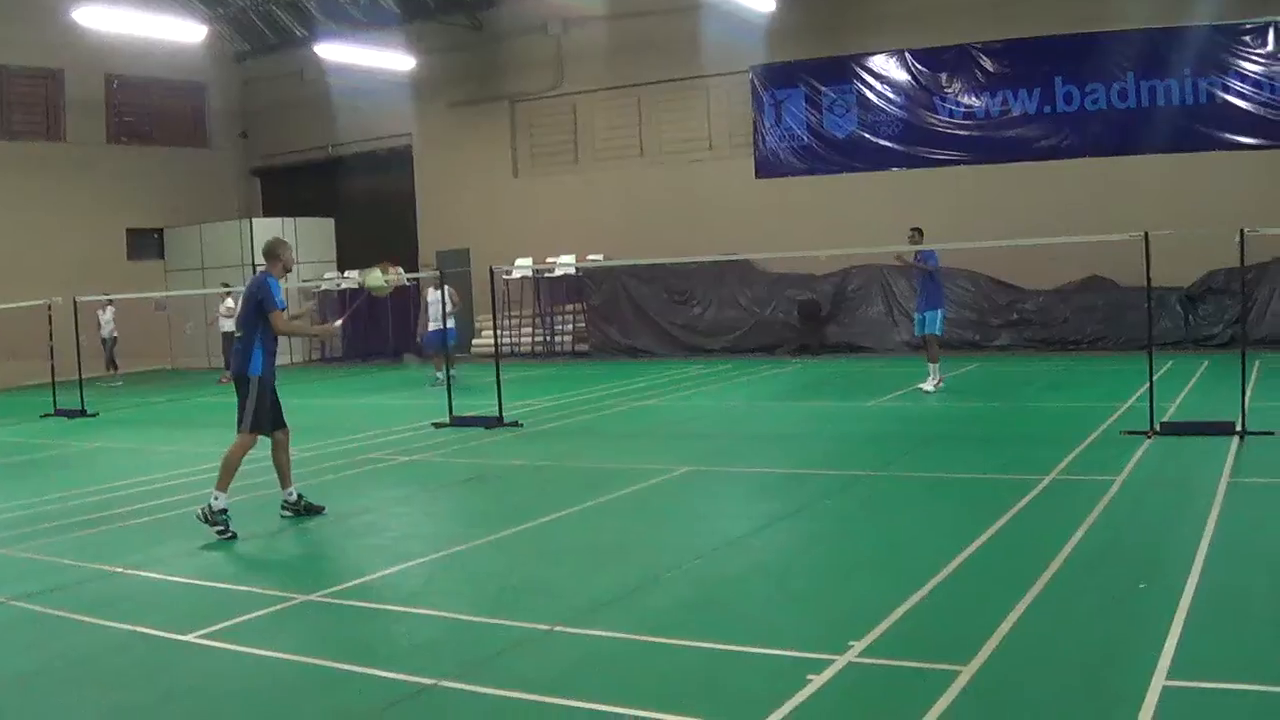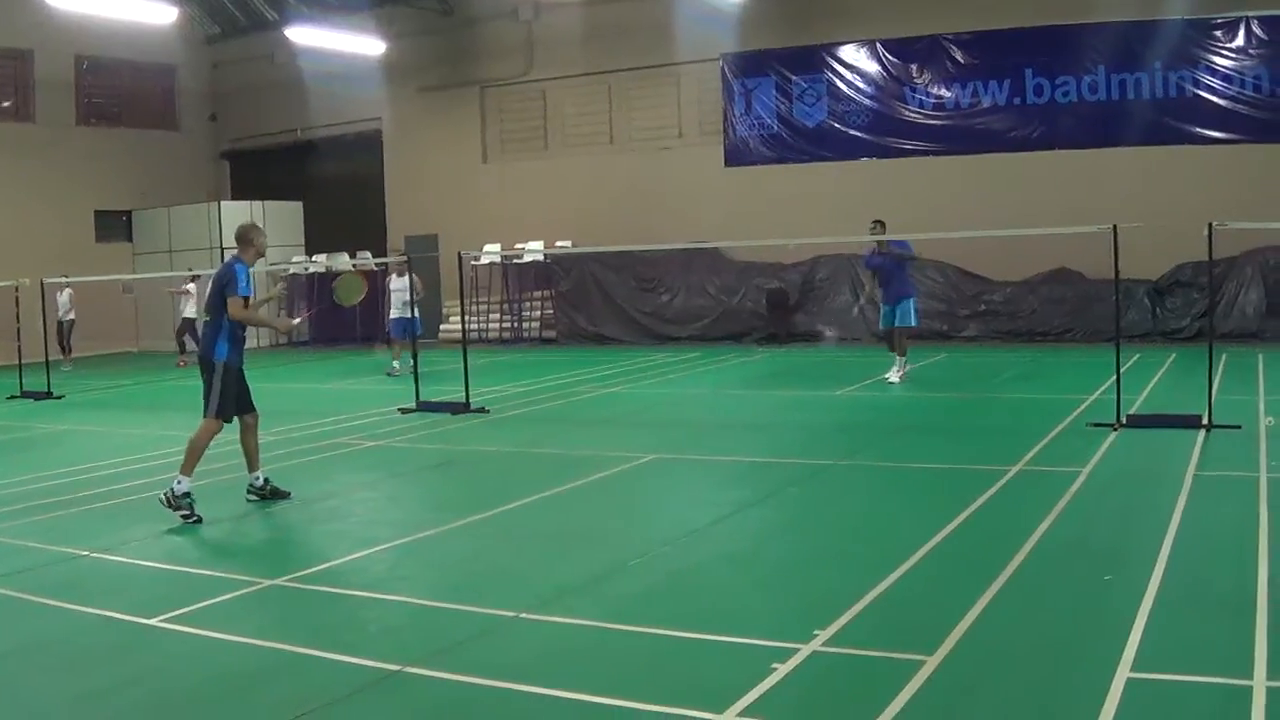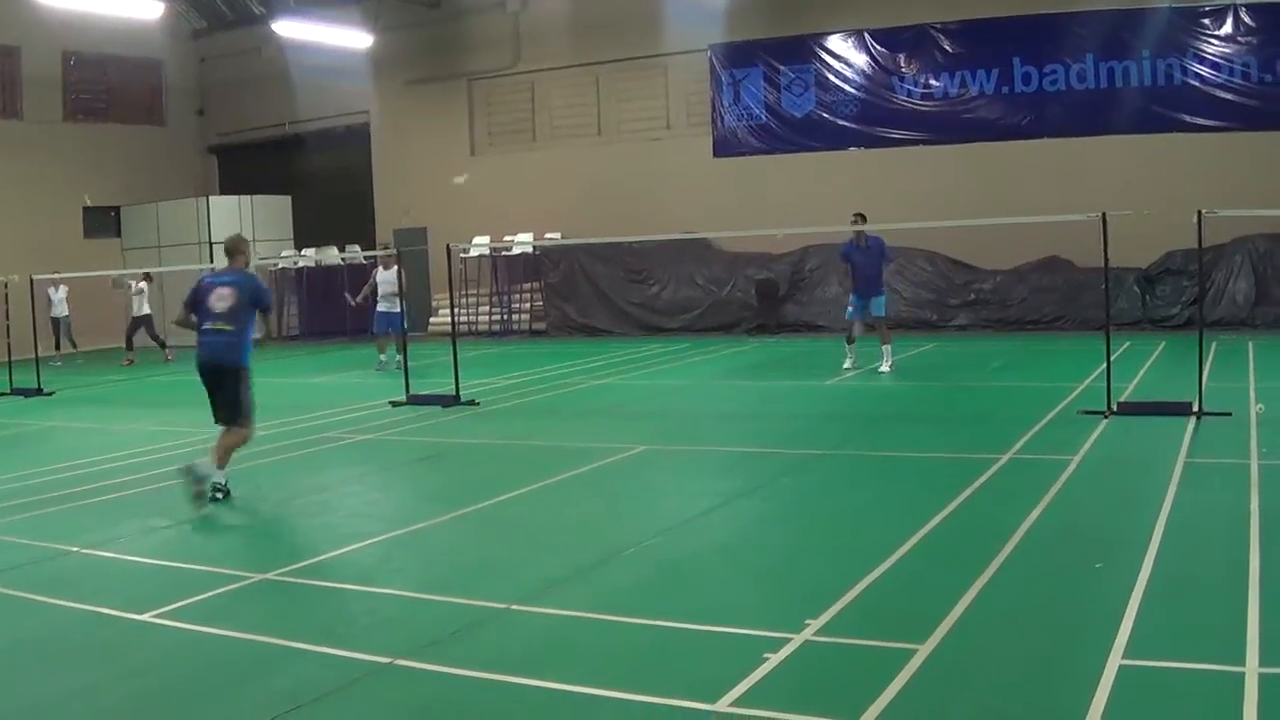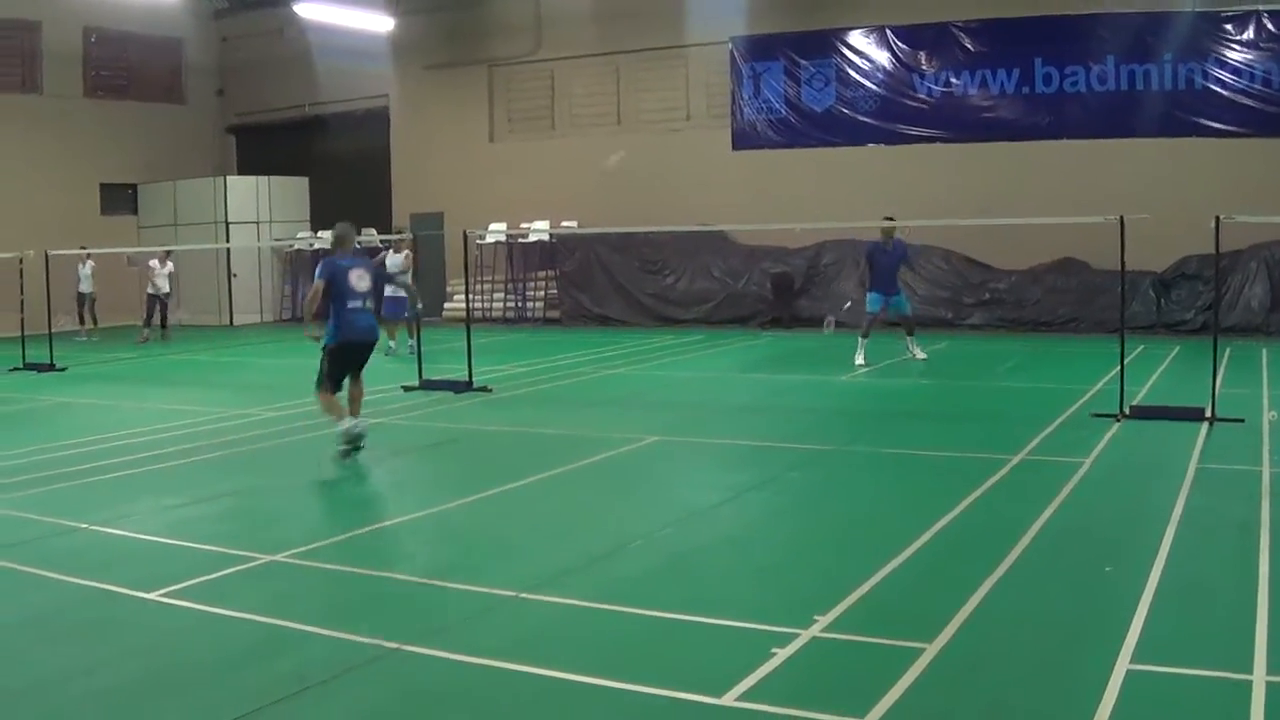
dt=0.7s
person 1, frame 1
left shoulder: (262, 283)
right shoulder: (267, 283)
right elbow: (280, 326)
left wrist: (298, 314)
right wrist: (318, 330)
left hip: (259, 371)
right hip: (253, 371)
left knee: (280, 433)
right knee: (247, 437)
left ankle: (290, 499)
right ankle: (215, 506)
person 1, frame 2
left shoulder: (236, 268)
right shoulder: (237, 269)
right elbow: (235, 313)
left wrist: (267, 298)
right wrist: (275, 323)
left hip: (229, 356)
right hip: (219, 356)
left knee: (249, 418)
right knee: (213, 423)
left ankle: (257, 483)
right ankle: (178, 490)
person 1, frame 3
left shoulder: (204, 282)
right shoulder: (251, 282)
left elbow: (181, 320)
right elbow: (268, 320)
left hip: (206, 359)
right hip: (233, 359)
left knee: (231, 422)
right knee: (242, 427)
left ankle: (216, 480)
right ankle: (201, 467)
person 1, frame 4
left shoulder: (328, 264)
right shoulder: (368, 266)
left elbow: (315, 291)
right elbow: (405, 285)
left wrist: (309, 323)
right wrist: (413, 300)
left hip: (341, 335)
right hip: (369, 333)
left knee: (325, 391)
right knee: (354, 379)
left ankle: (348, 426)
right ankle: (354, 425)
